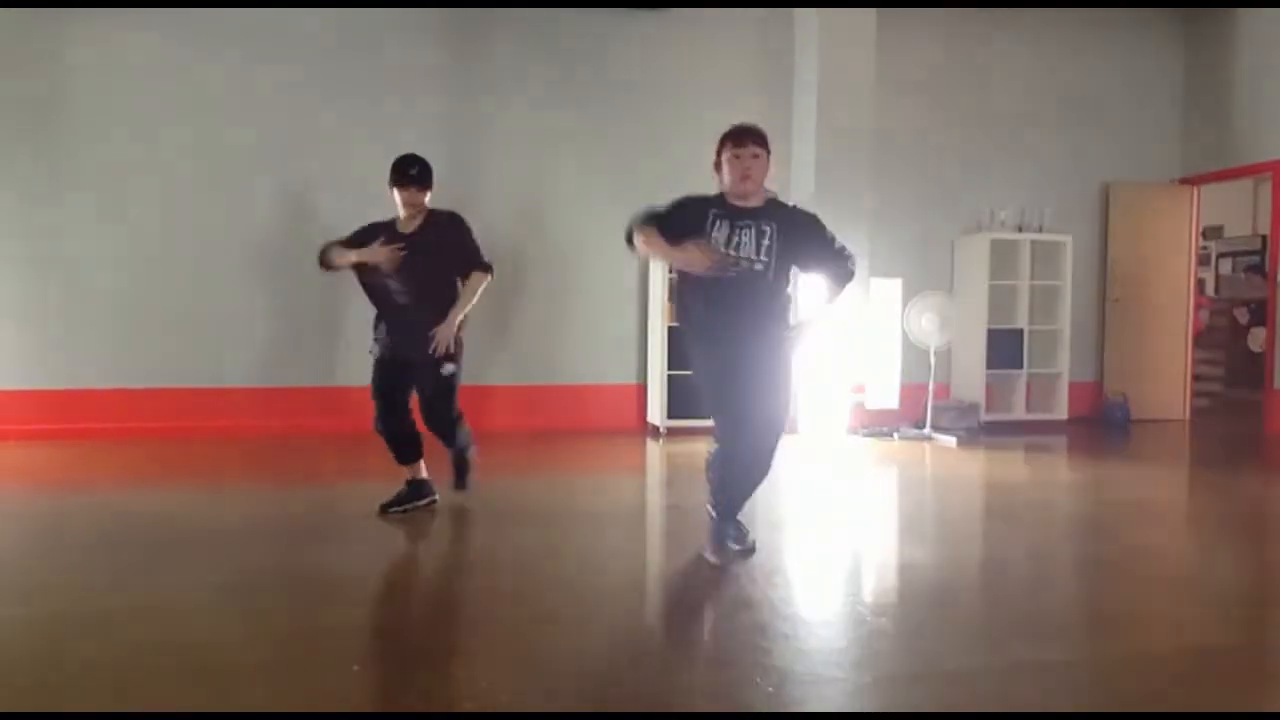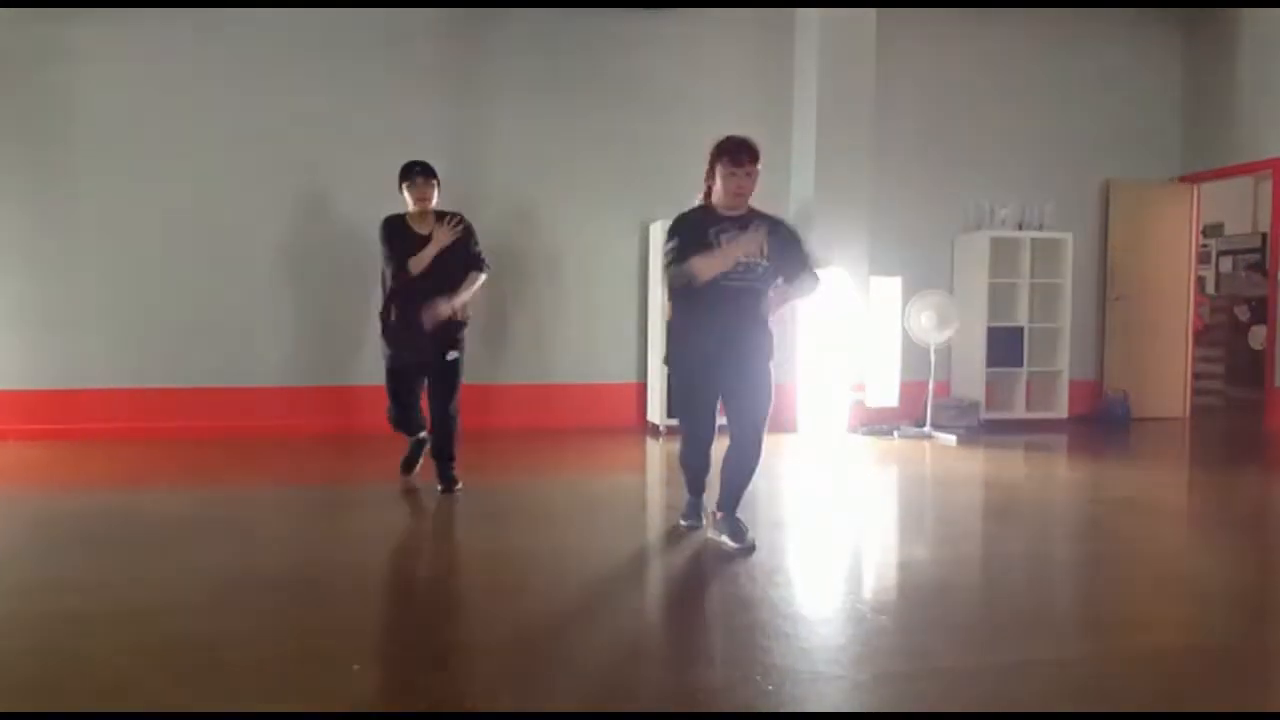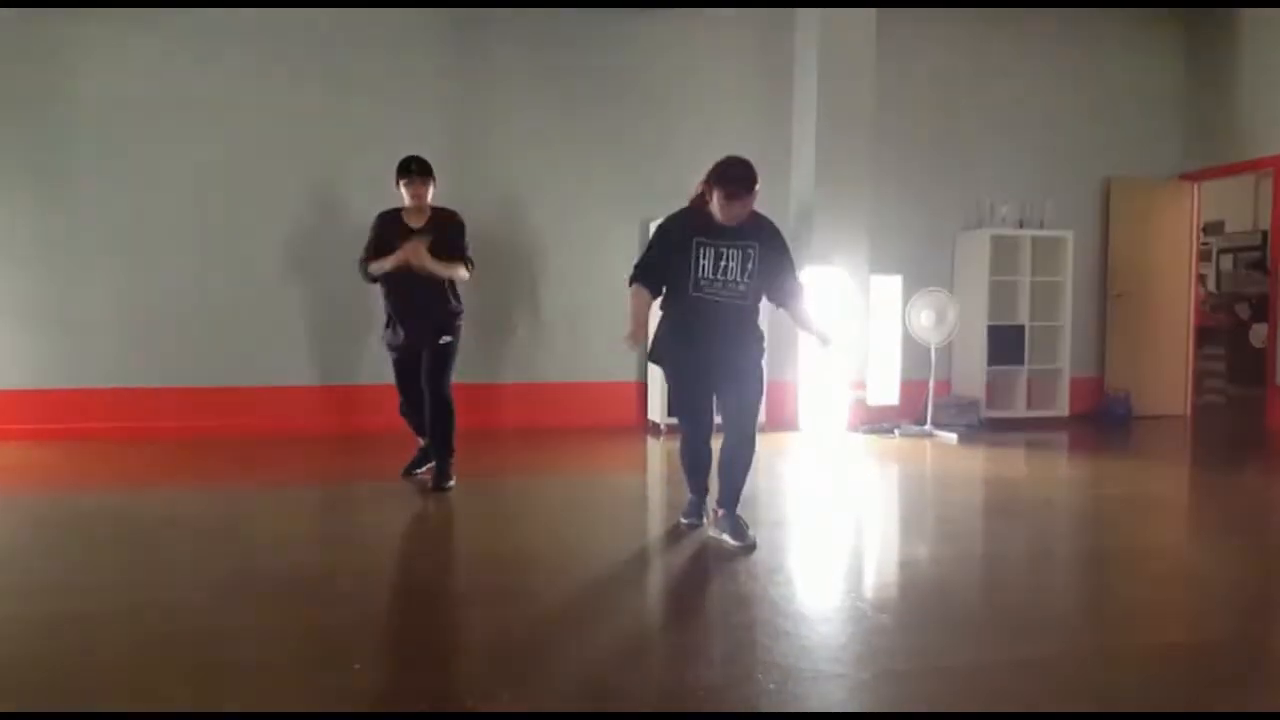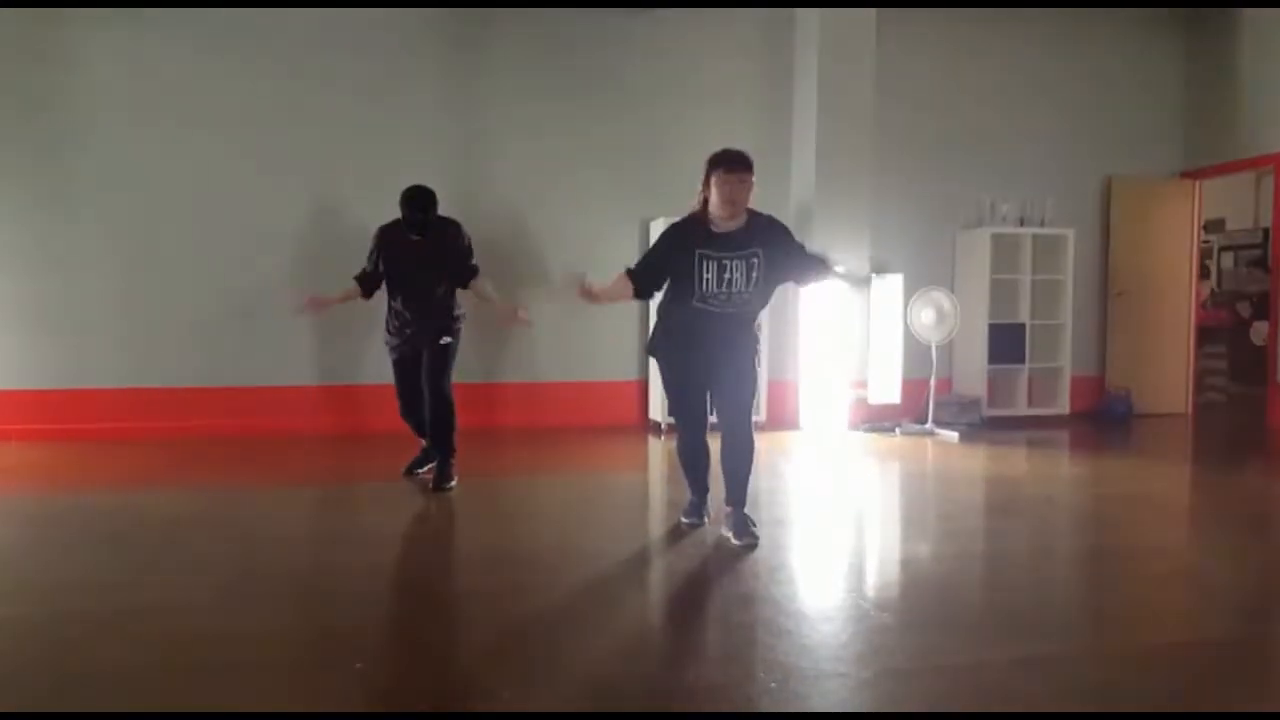
dt=0.3s
person 1, frame 1
left shoulder: (793, 221)
right shoulder: (695, 211)
left elbow: (842, 264)
right elbow: (640, 233)
right wrist: (677, 255)
left hip: (767, 348)
right hip: (714, 348)
left knee: (761, 441)
right knee: (736, 438)
left ankle: (726, 510)
right ankle: (721, 517)
person 1, frame 2
left shoulder: (775, 229)
right shoulder: (689, 225)
left elbow: (806, 279)
right elbow: (682, 275)
left wrist: (783, 296)
right wrist: (738, 249)
left hip: (750, 350)
right hip: (695, 351)
left knee: (748, 436)
right knee: (695, 434)
left ankle: (725, 515)
right ankle: (695, 500)
person 1, frame 3
left shoulder: (765, 234)
right shoulder: (678, 228)
left elbow: (787, 288)
right elbow: (644, 279)
left wrist: (813, 328)
right wrist: (639, 322)
left hip: (741, 349)
right hip: (686, 348)
left knee: (741, 431)
right knee: (694, 430)
left ankle: (727, 512)
right ankle: (697, 498)
person 1, frame 4
left shoulder: (769, 232)
right shoulder: (683, 236)
left elbow: (804, 266)
right elbow: (641, 280)
right wrist: (602, 295)
left hip: (735, 345)
right hip: (681, 348)
left knee: (737, 426)
right knee: (690, 428)
left ankle: (736, 511)
right ankle: (698, 498)
person 2, frame 1
left shoulder: (448, 225)
right shoulder: (375, 233)
left elbow: (481, 270)
right elbow: (328, 256)
left wrist: (454, 318)
right wrist: (359, 256)
left hip: (436, 335)
right hip: (392, 338)
left knee: (438, 411)
right knee: (388, 409)
left ankle: (463, 450)
right ankle: (419, 483)
person 2, frame 2
left shoulder: (458, 226)
right shoulder: (391, 228)
left elbow: (480, 271)
right elbow: (399, 275)
left wrist: (454, 302)
right wrist: (435, 246)
left hip: (445, 332)
right hip: (401, 332)
left knee: (443, 404)
right knee: (401, 409)
left ankle: (446, 466)
right ankle: (418, 437)
person 2, frame 3
left shoulder: (449, 222)
right shoulder: (385, 223)
left elbow: (464, 270)
right elbow: (368, 269)
left wrist: (431, 264)
right wrist: (400, 256)
left hip: (441, 322)
right hip: (400, 325)
left knee: (436, 387)
right knee: (409, 395)
left ankle: (444, 462)
right ankle: (427, 446)
person 2, frame 4
left shoulder: (451, 232)
right shoulder: (387, 237)
left elbow: (469, 276)
right elbow: (366, 282)
left wrist: (500, 305)
right wrist: (333, 300)
left hip: (442, 326)
right hip: (401, 330)
left knee: (436, 388)
right knee: (408, 397)
left ankle: (446, 462)
right ankle: (430, 446)
